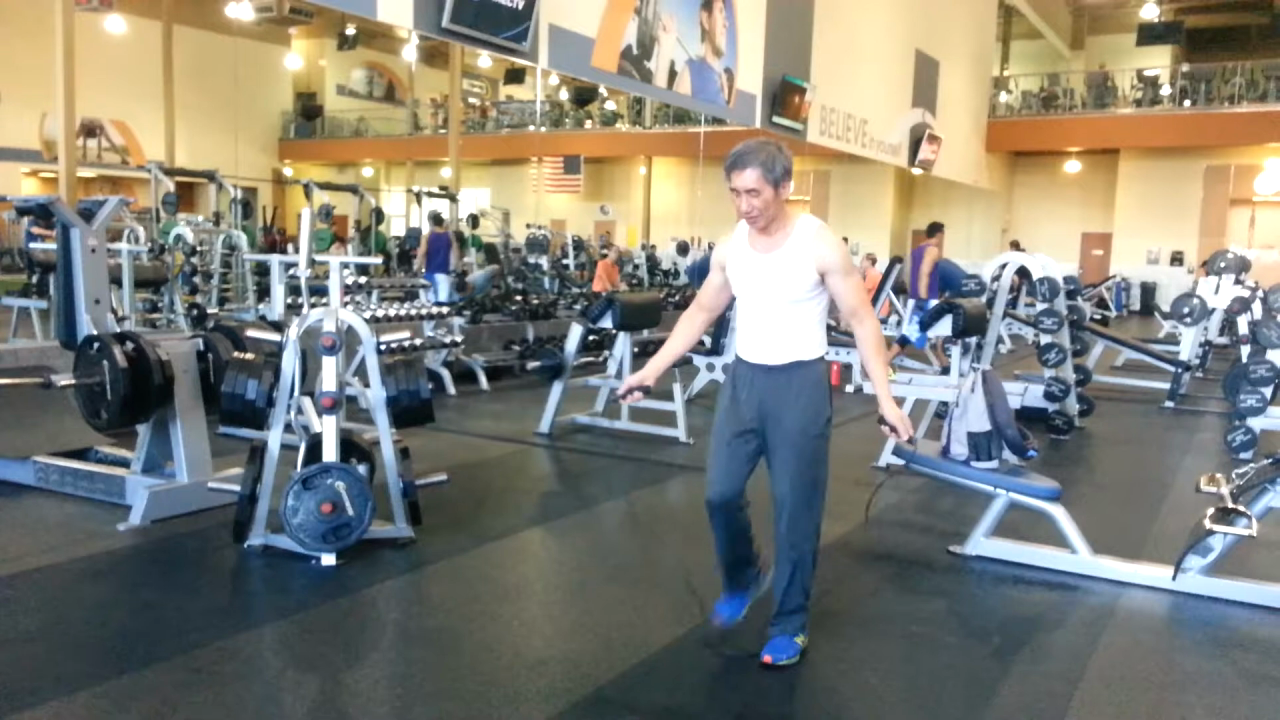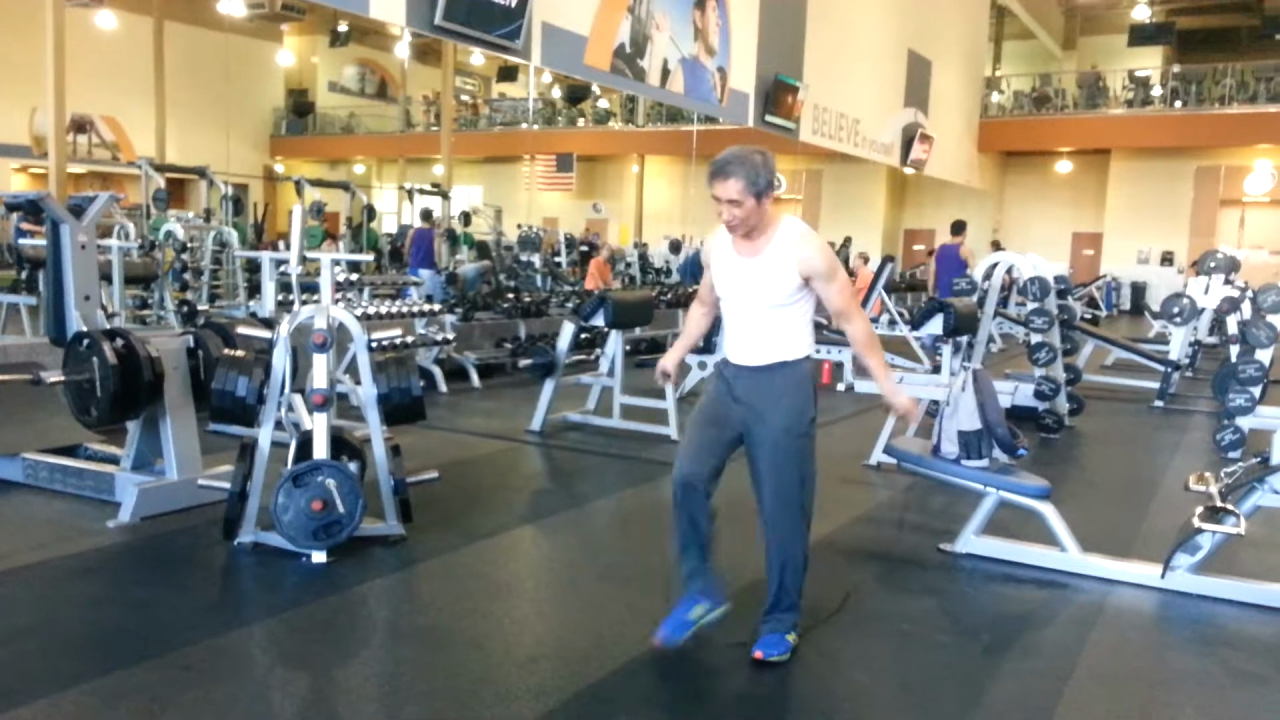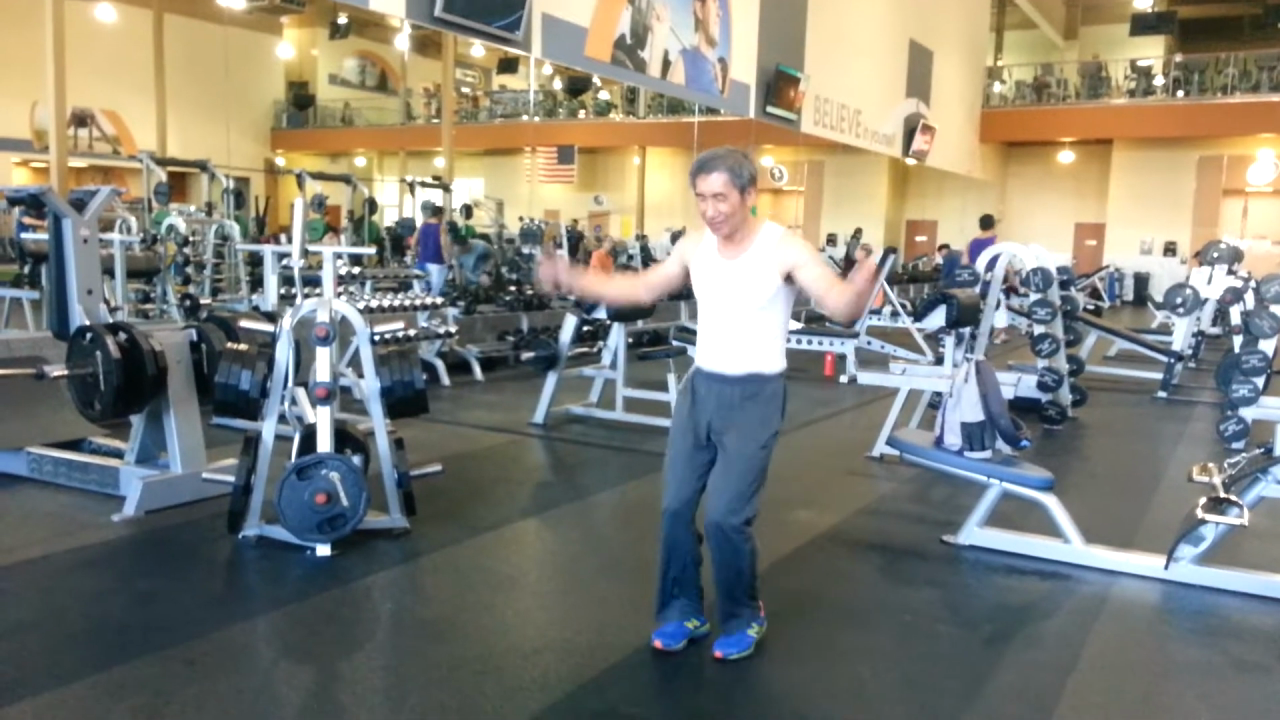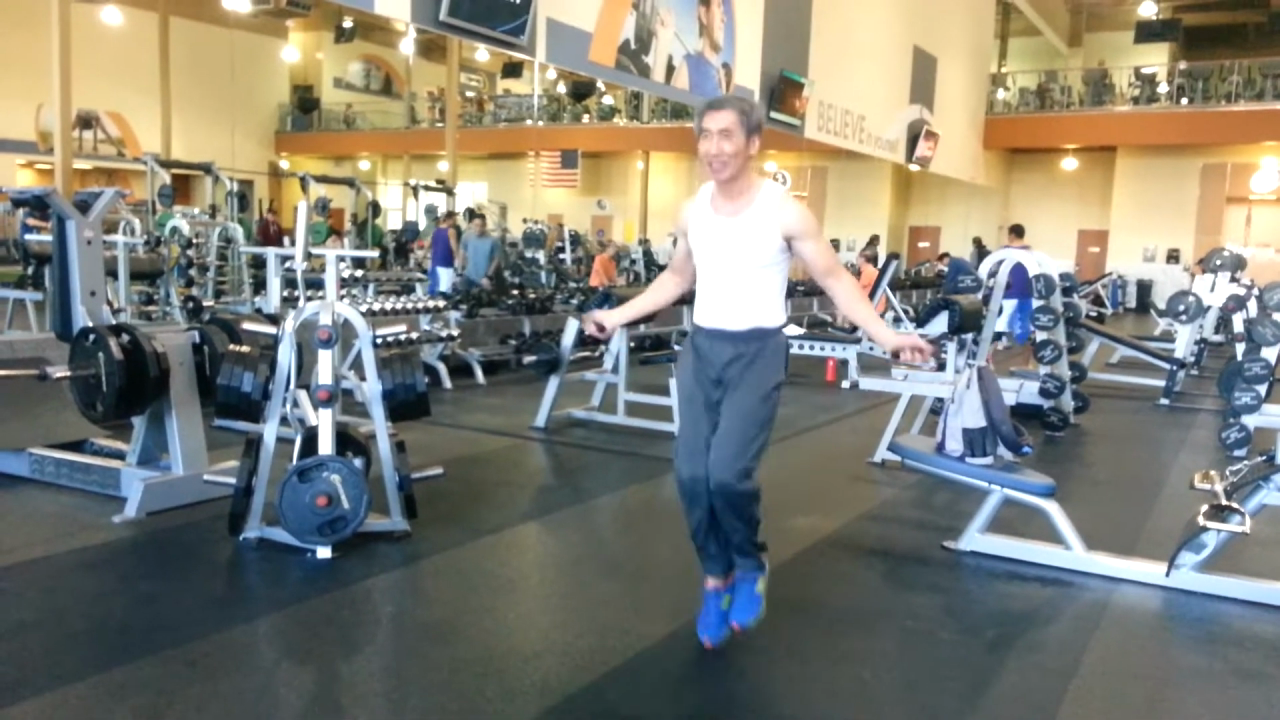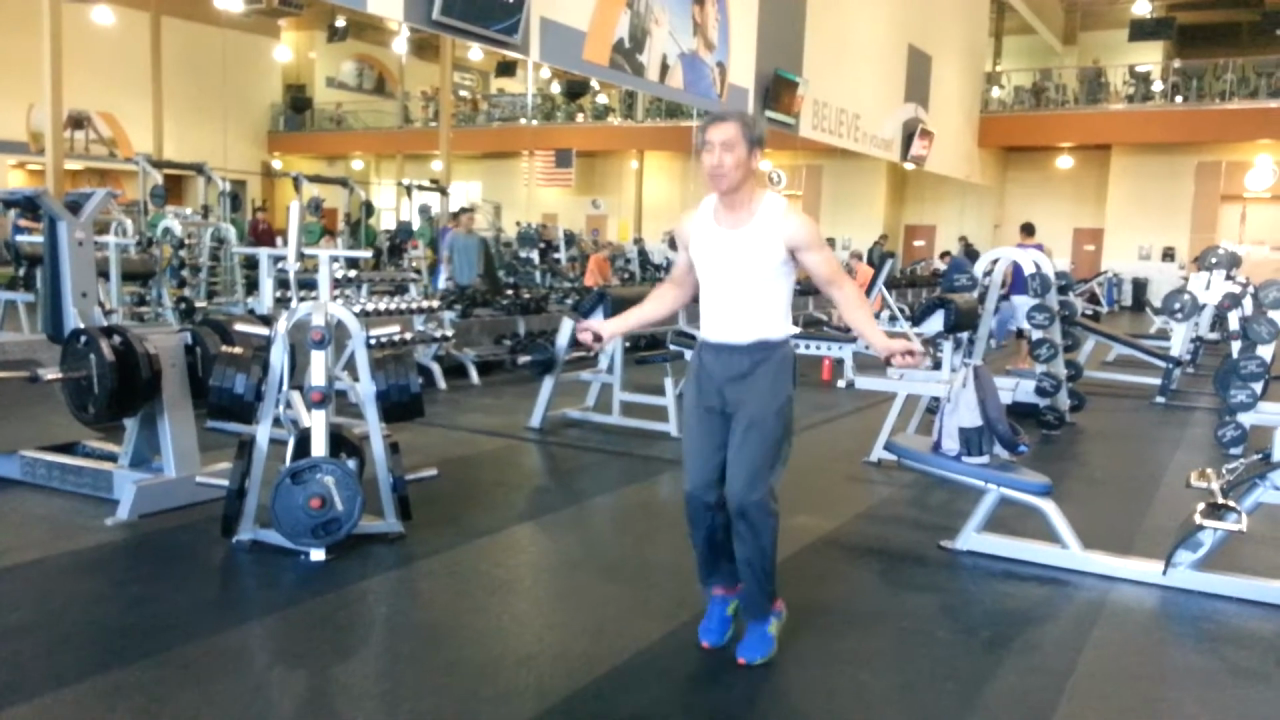
dt=0.4s
person 1, frame 1
left shoulder: (821, 244)
right shoulder: (729, 247)
left elbow: (861, 319)
right elbow: (701, 313)
left wrist: (886, 399)
right wrist: (652, 369)
left hip: (800, 383)
right hip: (744, 378)
left knee: (795, 508)
right knee: (721, 494)
left ankle: (790, 623)
right ankle: (743, 579)
person 1, frame 2
left shoulder: (805, 248)
right shoulder: (715, 245)
left elbow: (850, 316)
left wrist: (888, 385)
right wrist: (678, 351)
left hip: (783, 382)
right hip: (729, 377)
left knee: (785, 510)
right knee: (688, 477)
left ankle: (780, 621)
right ankle: (701, 593)
person 1, frame 3
left shoulder: (784, 250)
right shoulder: (694, 248)
left elbow: (838, 304)
right elbow: (643, 288)
left wrist: (857, 290)
right wrist: (576, 281)
left hip: (755, 394)
right hip: (702, 386)
left knee: (723, 515)
right knee: (676, 507)
left ankle: (744, 616)
right ankle: (685, 610)
person 1, frame 4
left shoulder: (784, 211)
right shoulder: (692, 211)
left elbow: (834, 278)
left wrist: (883, 335)
right wrist: (620, 316)
left hip: (757, 351)
right hip: (701, 348)
left knee: (727, 472)
right knee: (691, 473)
left ankle: (749, 562)
right ankle: (718, 572)
person 1, frame 5
left shoulder: (788, 222)
right shoulder: (693, 224)
left elbow: (839, 286)
right elbow: (677, 290)
left wrist: (878, 341)
right wrist: (614, 326)
left hip: (766, 365)
right hip: (709, 363)
left knee: (747, 492)
right knee: (700, 489)
left ankle: (763, 610)
right ankle: (723, 584)
